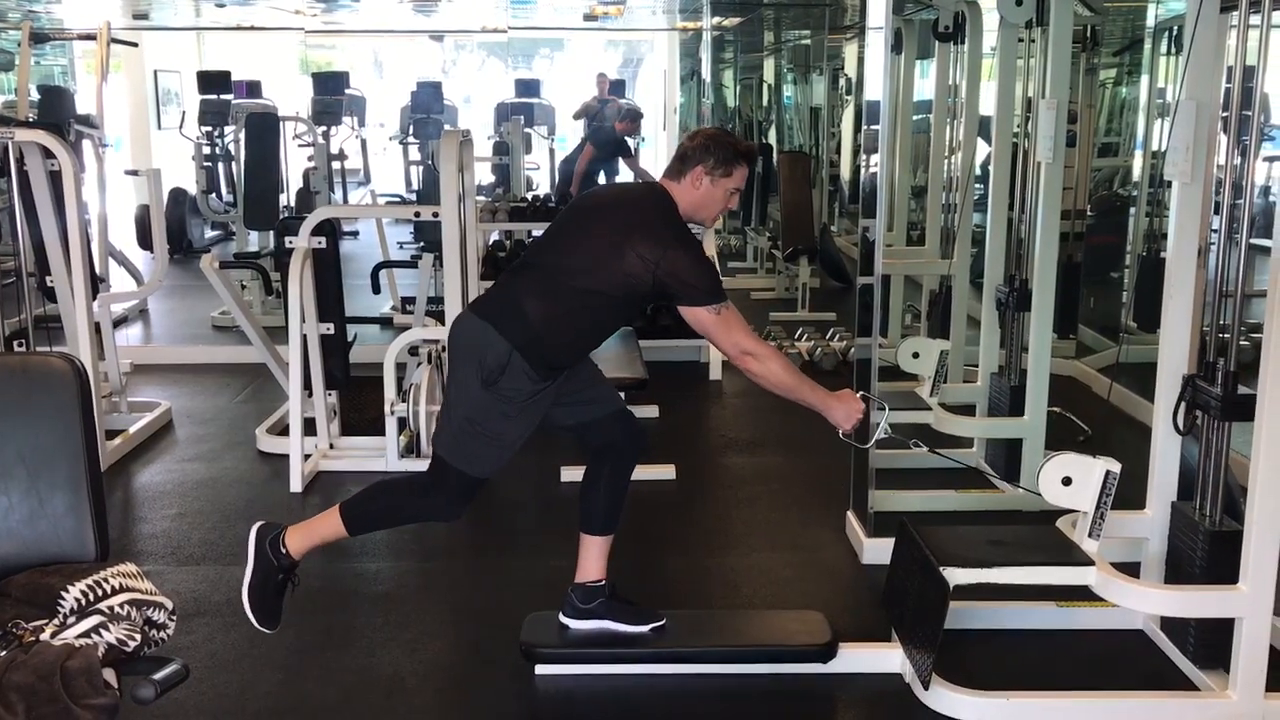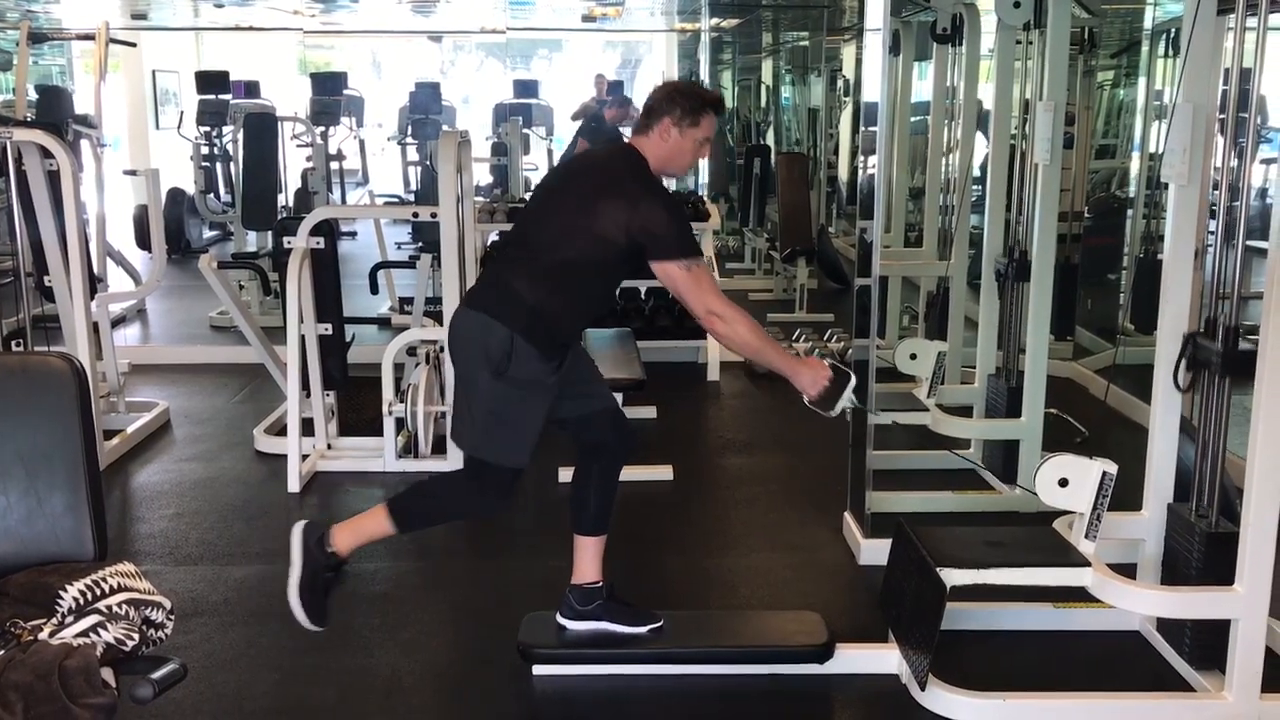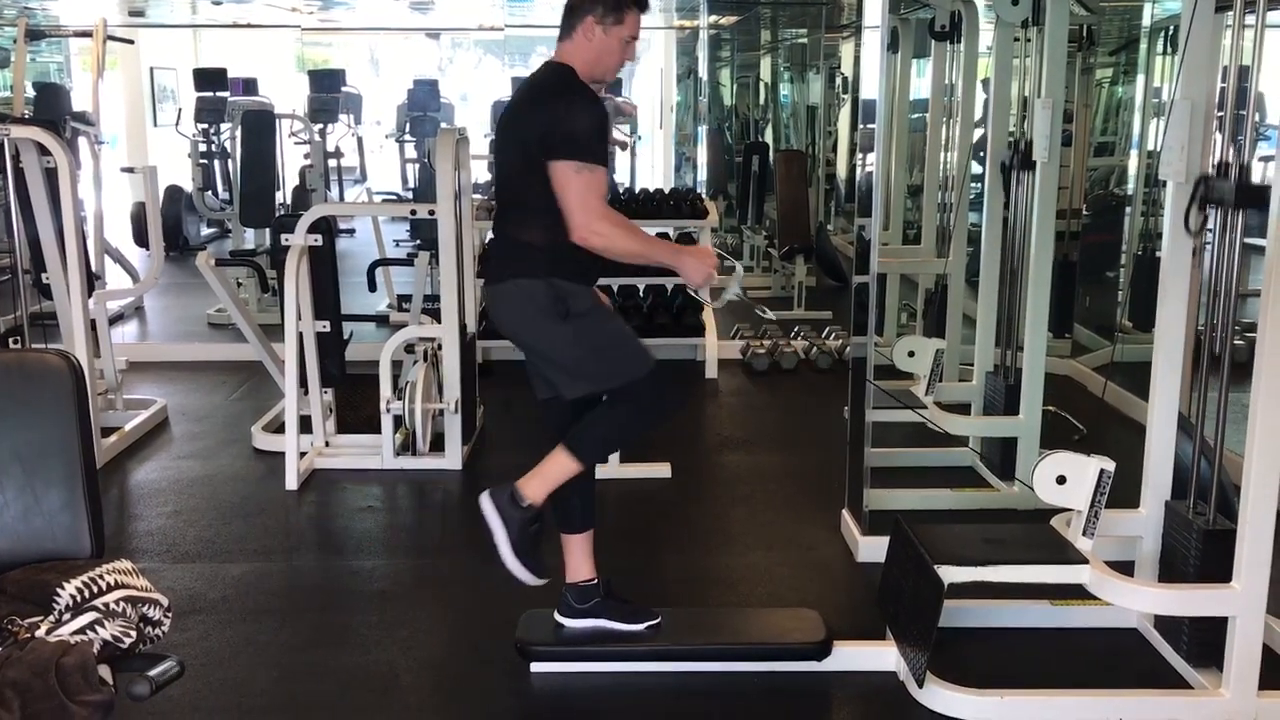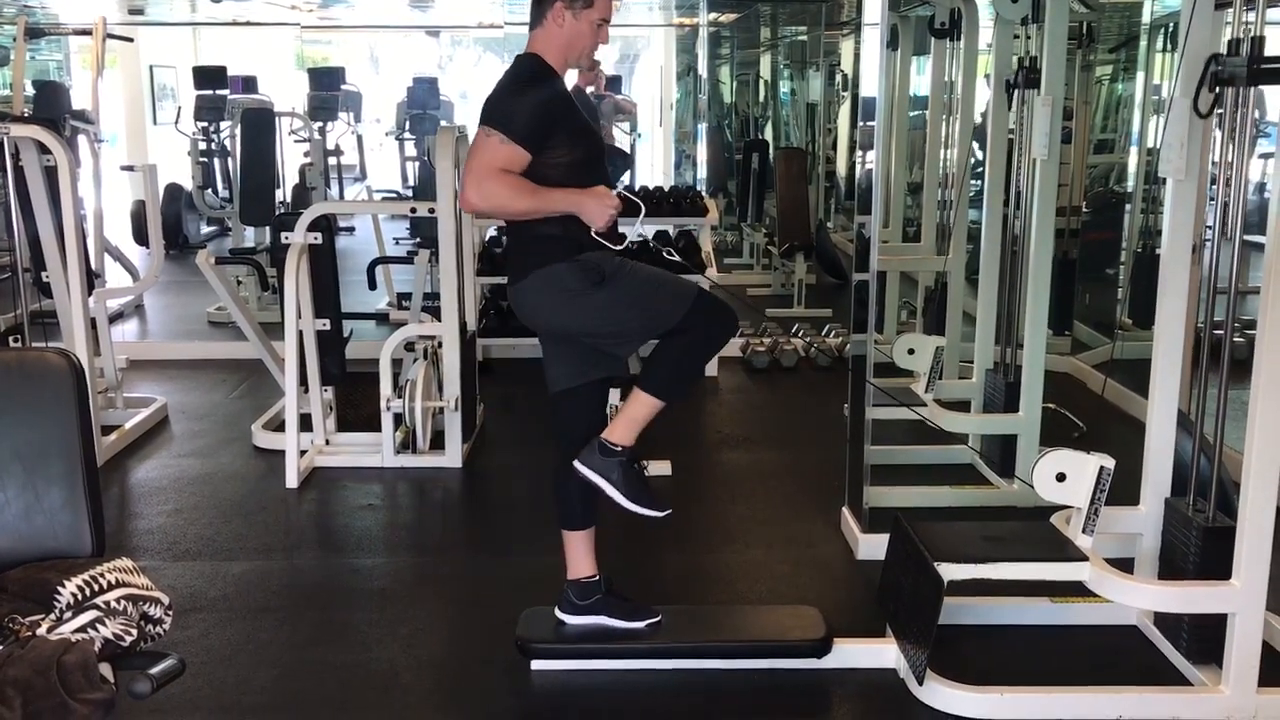
dt=0.5s
person 1, frame 1
left shoulder: (622, 202)
right shoulder: (671, 247)
right elbow: (748, 354)
right wrist: (831, 405)
left hip: (532, 346)
right hip: (503, 355)
left knee: (618, 440)
right knee: (447, 490)
left ankle: (587, 596)
right ankle: (283, 547)
person 1, frame 2
left shoulder: (594, 169)
right shoulder: (647, 201)
right elbow: (714, 310)
right wrist: (794, 369)
left hip: (532, 332)
right hip: (505, 338)
left knee: (606, 436)
right knee: (488, 482)
left ankle: (585, 595)
right ankle: (330, 544)
person 1, frame 3
left shoulder: (540, 94)
right shoulder: (574, 105)
right elbow: (589, 226)
left wrist: (587, 290)
right wrist: (679, 259)
left hip: (532, 284)
right hip: (541, 290)
left knee: (581, 427)
right knee: (646, 398)
left ankle: (582, 594)
right ankle: (522, 501)
person 1, frame 4
left shoulder: (542, 89)
right shoulder: (530, 90)
right elbow: (478, 189)
left wrist: (590, 199)
right wrist: (578, 200)
left hip: (561, 282)
right hip: (566, 279)
left knee: (579, 433)
right knee: (710, 317)
left ankle: (583, 591)
right ankle: (615, 450)
